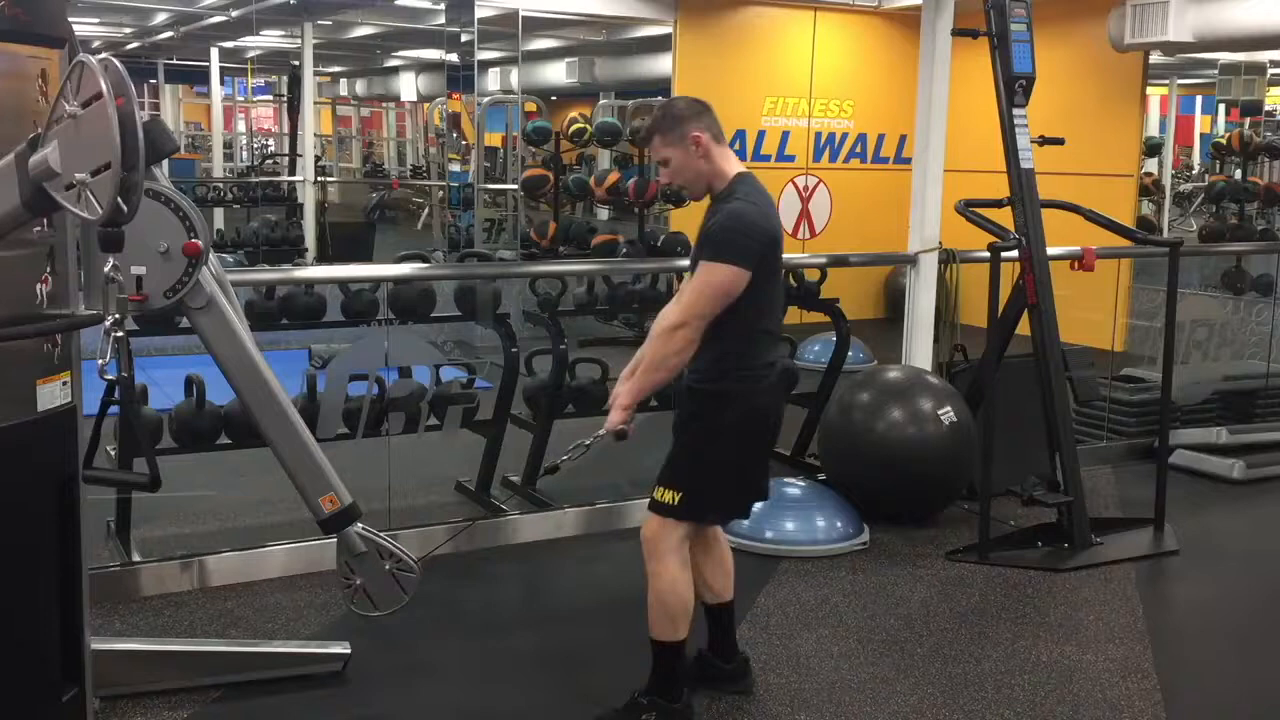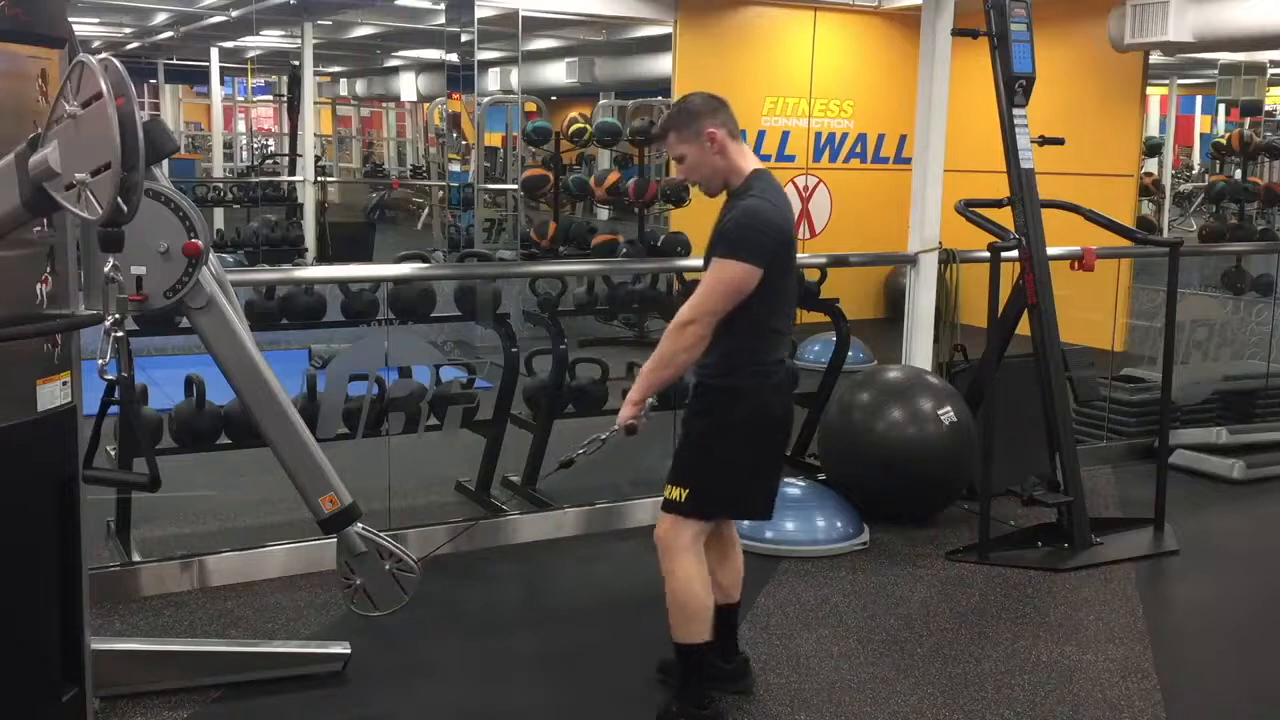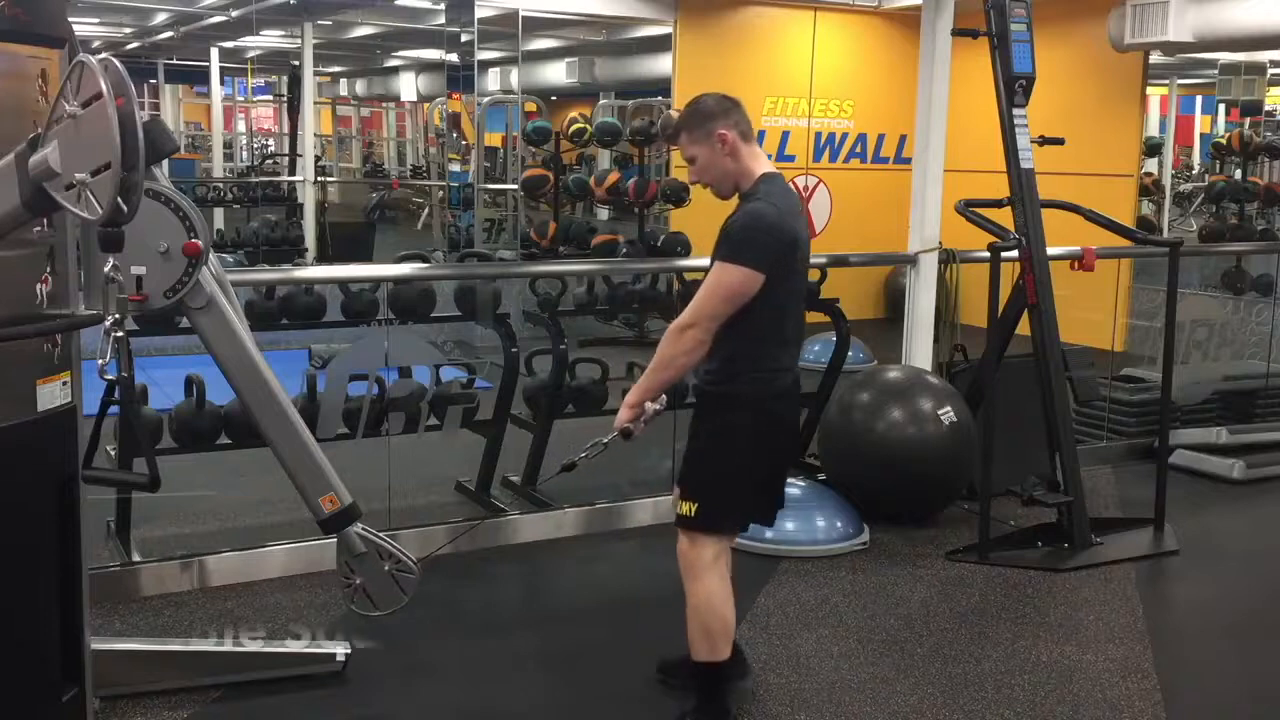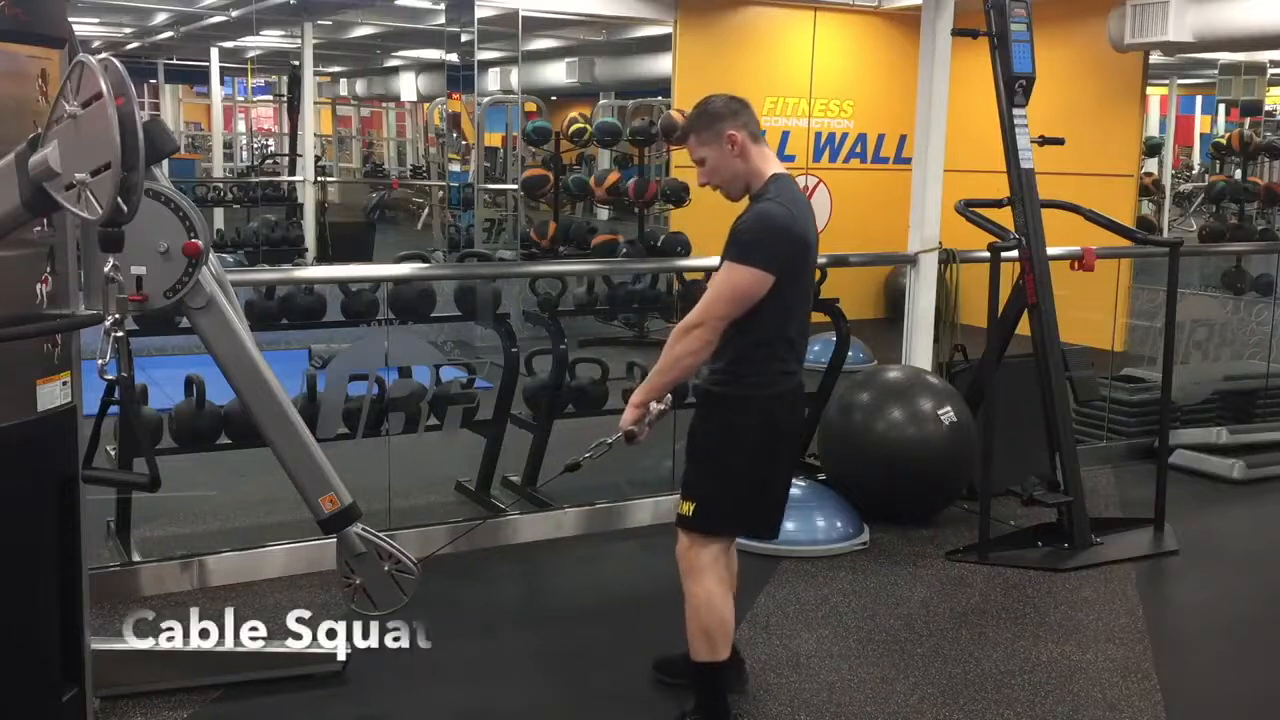
dt=0.2s
person 1, frame 1
left shoulder: (739, 218)
right shoulder: (732, 206)
left elbow: (687, 328)
right elbow: (682, 304)
left wrist: (630, 401)
right wrist: (630, 373)
left hip: (734, 401)
right hip: (728, 393)
left knee: (663, 534)
right knee: (699, 524)
right ankle: (725, 658)
person 1, frame 2
left shoulder: (752, 215)
right shoulder: (754, 201)
left elbow: (697, 322)
right elbow: (702, 309)
left wrist: (639, 395)
right wrist: (647, 374)
left hip: (741, 398)
right hip: (742, 389)
left knee: (678, 535)
right knee: (713, 524)
right ankle: (723, 658)
person 1, frame 3
left shoulder: (758, 219)
right shoulder: (773, 203)
left elbow: (696, 327)
right elbow: (711, 322)
left wrist: (637, 399)
right wrist: (657, 386)
left hip: (745, 405)
right hip: (749, 396)
left knee: (699, 551)
right knee: (703, 520)
right ankle: (722, 654)
person 1, frame 4
left shoulder: (769, 220)
right shoulder: (779, 205)
left elbow: (702, 326)
right elbow: (719, 321)
left wrist: (642, 398)
right wrist: (662, 386)
left hip: (750, 408)
right hip: (751, 398)
left knee: (698, 551)
right knee: (714, 531)
right ankle: (721, 656)
